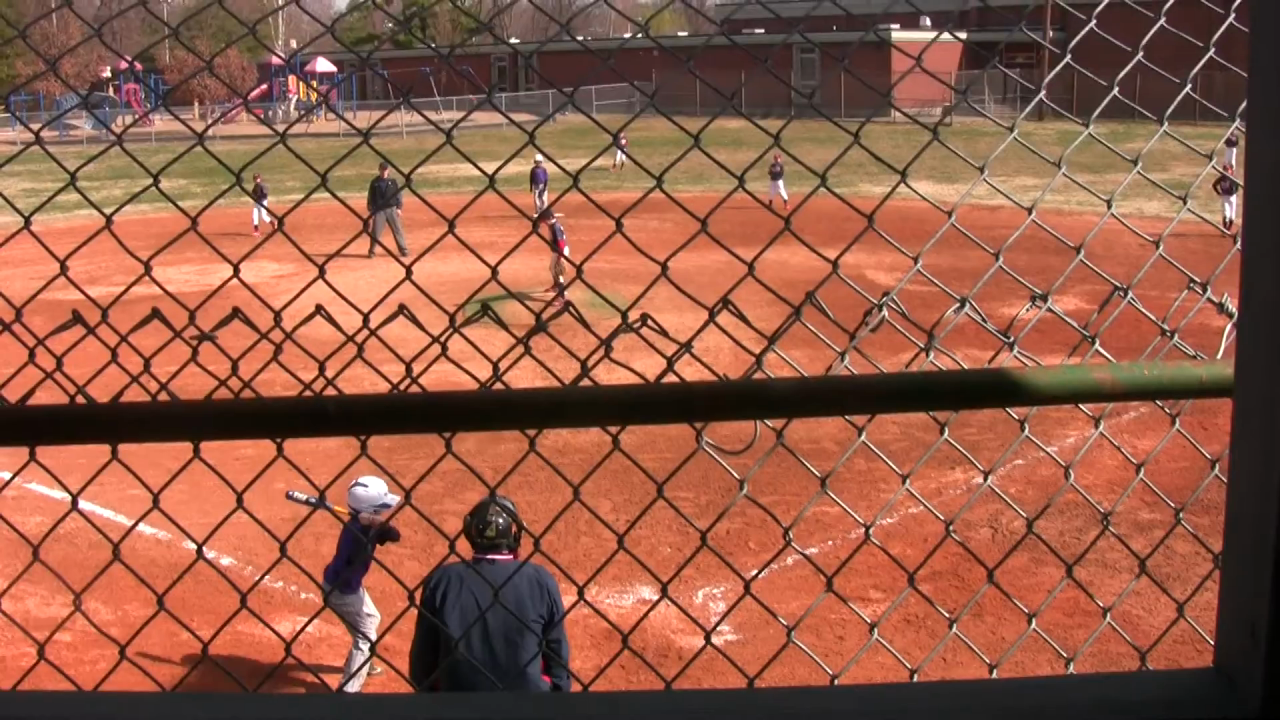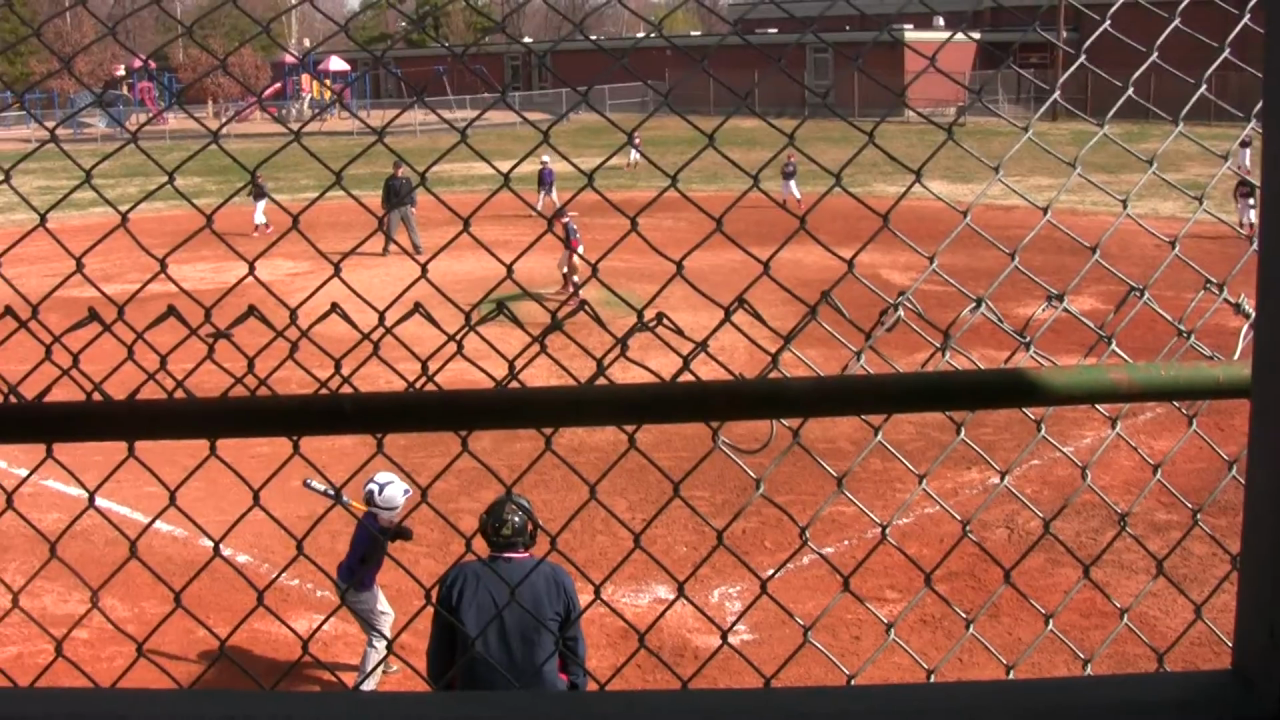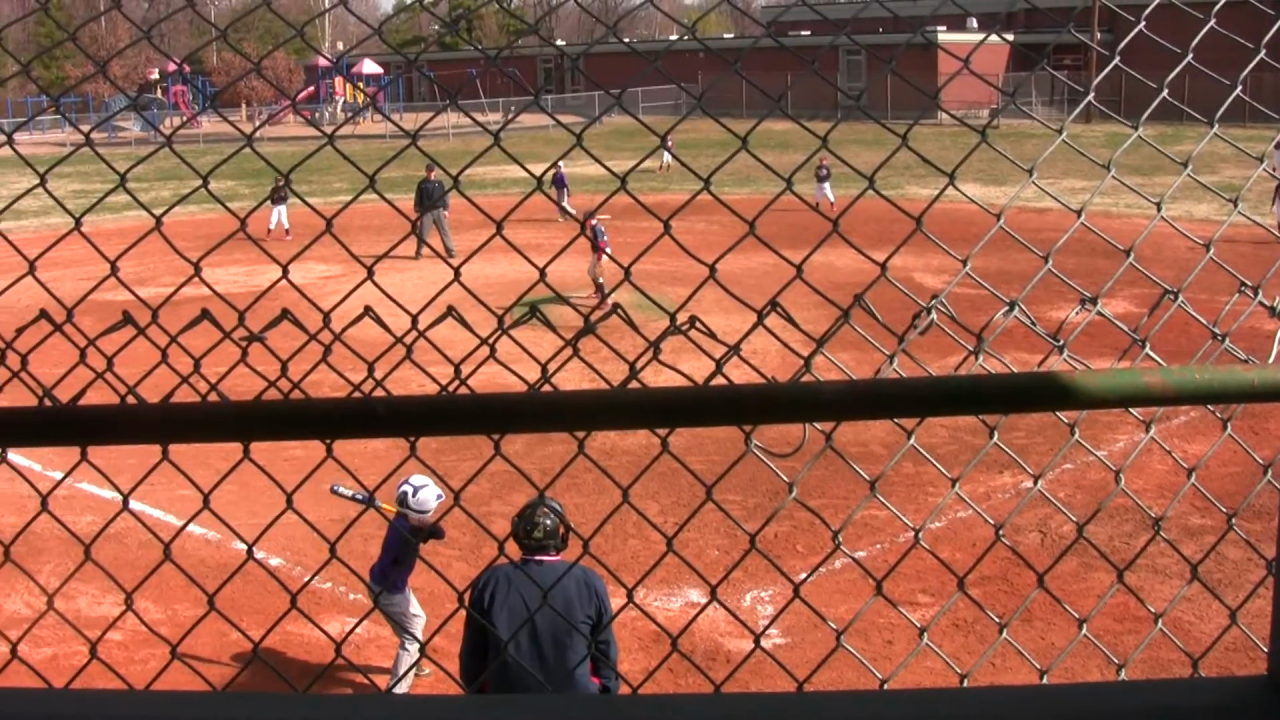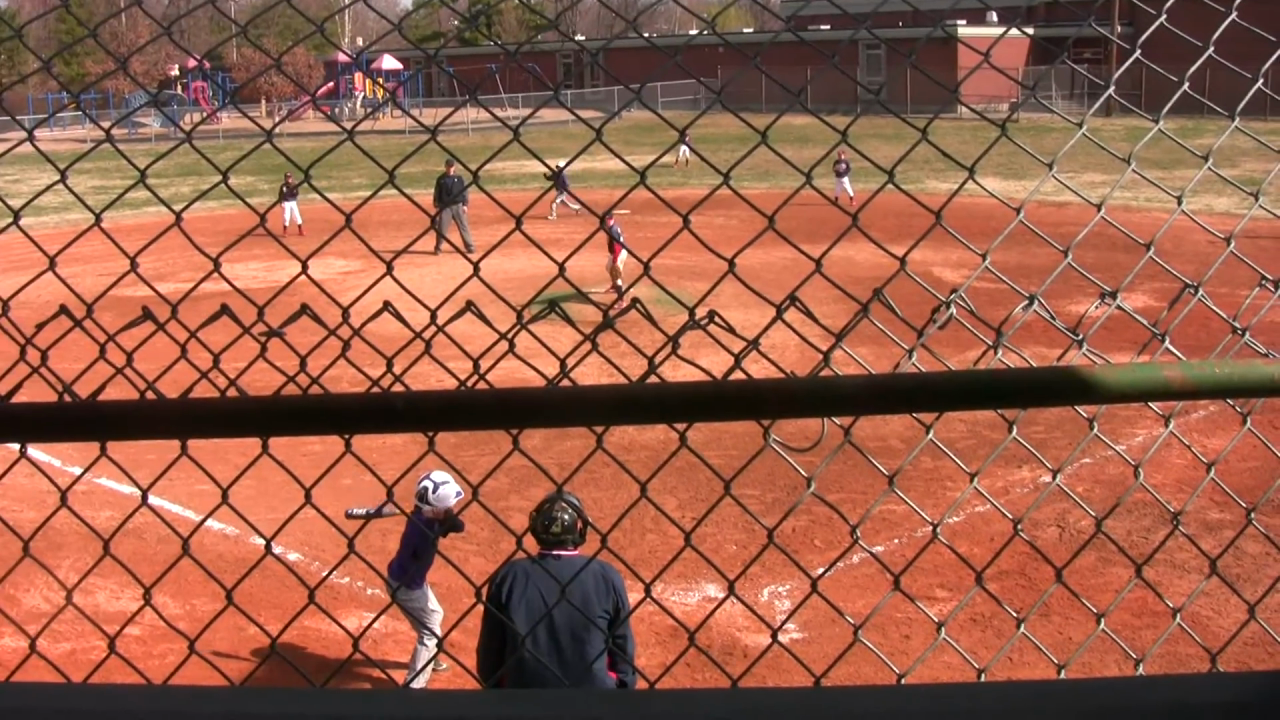
dt=0.4s
person 1, frame 1
left shoulder: (367, 524)
right shoulder: (356, 530)
left elbow: (395, 536)
left wrist: (381, 525)
right wrist: (370, 528)
left hip: (349, 584)
right hip: (341, 589)
left knee: (372, 619)
right knee: (366, 635)
left ankle: (361, 663)
right ankle: (349, 689)
person 1, frame 2
left shoulder: (379, 519)
right shoulder: (371, 526)
left elbow: (408, 535)
left wrist: (396, 526)
right wrist: (387, 529)
left hip: (362, 580)
right hip: (355, 586)
left knee: (386, 617)
right knee: (380, 633)
left ankle: (377, 660)
right ankle: (365, 687)
person 1, frame 3
left shoulder: (409, 521)
right shoulder: (403, 528)
left elbow: (440, 534)
left wrist: (428, 525)
right wrist: (418, 527)
left hip: (395, 583)
right hip: (388, 588)
left knee: (418, 620)
right knee: (412, 636)
left ankle: (411, 663)
right ankle: (396, 690)
person 1, frame 4
left shoulder: (430, 517)
right shoulder: (422, 522)
left elbow: (459, 526)
left wrist: (446, 515)
right wrist: (434, 518)
left hip: (412, 579)
right hip: (406, 584)
left knee: (435, 615)
right knee: (430, 631)
left ankle: (428, 658)
right ankle: (414, 685)
person 2, frame 1
left shoulder: (441, 581)
right shoulder: (540, 581)
left elbow: (422, 655)
right elbow: (558, 653)
left wrist: (425, 691)
right wrist: (560, 690)
person 2, frame 2
left shoulder: (458, 579)
right shoulder: (556, 579)
left elbow: (439, 654)
right elbow: (574, 650)
left wrist: (443, 691)
right wrist: (576, 688)
person 2, frame 3
left shoulder: (490, 582)
right shoulder: (588, 582)
left elbow: (472, 656)
right elbow: (606, 653)
left wrist: (476, 694)
right wrist: (608, 691)
person 2, frame 4
left shoulder: (508, 577)
right shoulder: (606, 577)
left elbow: (490, 650)
right elbow: (622, 648)
left wrist: (493, 688)
right wrist: (625, 686)
left hip: (524, 690)
right hip: (592, 689)
